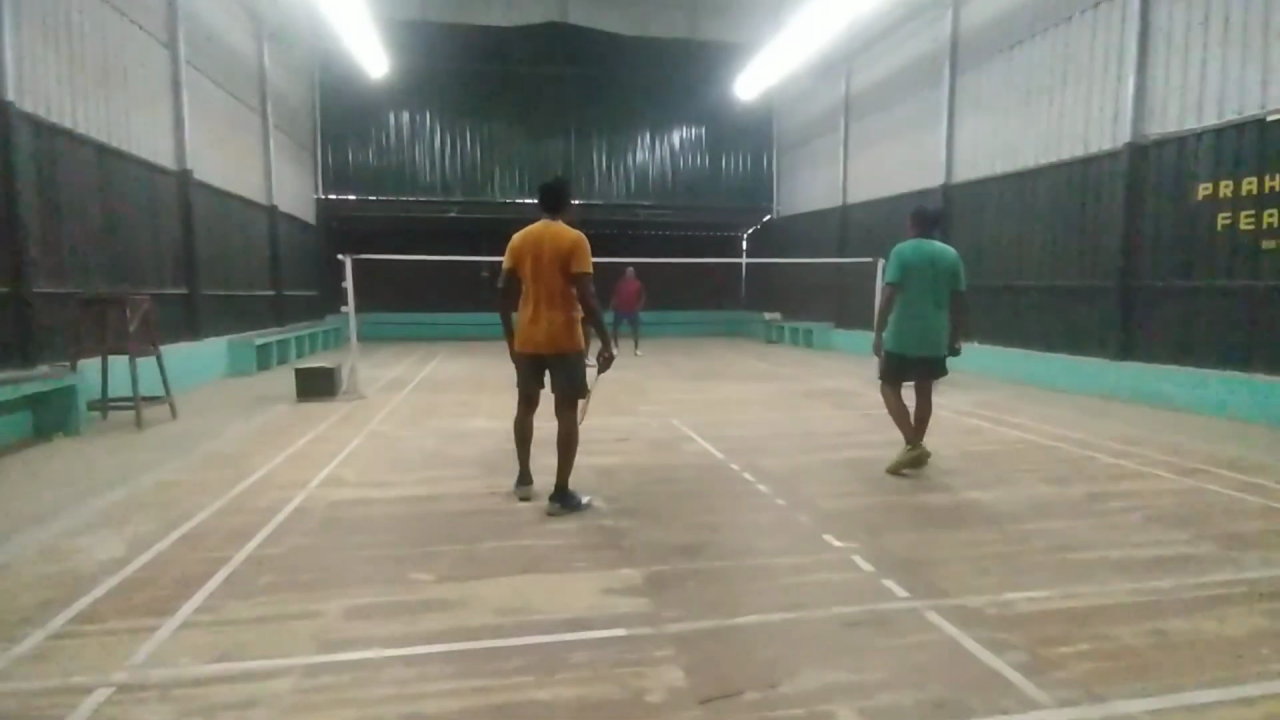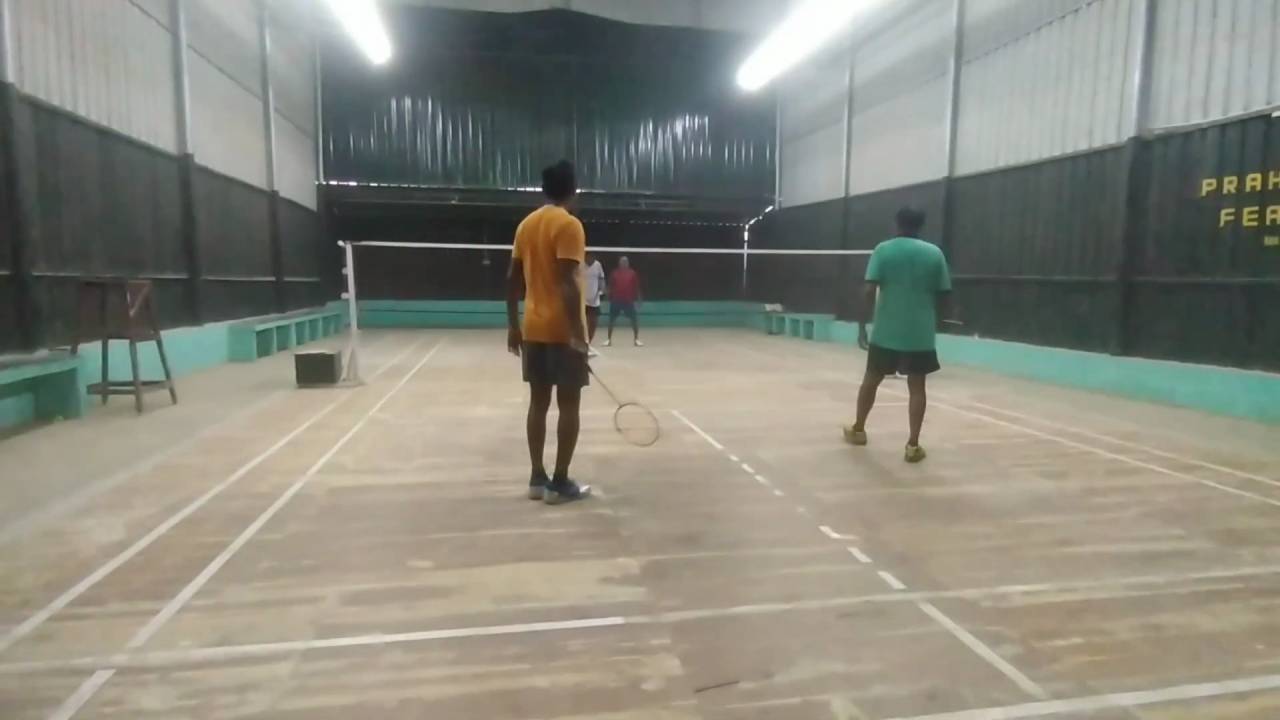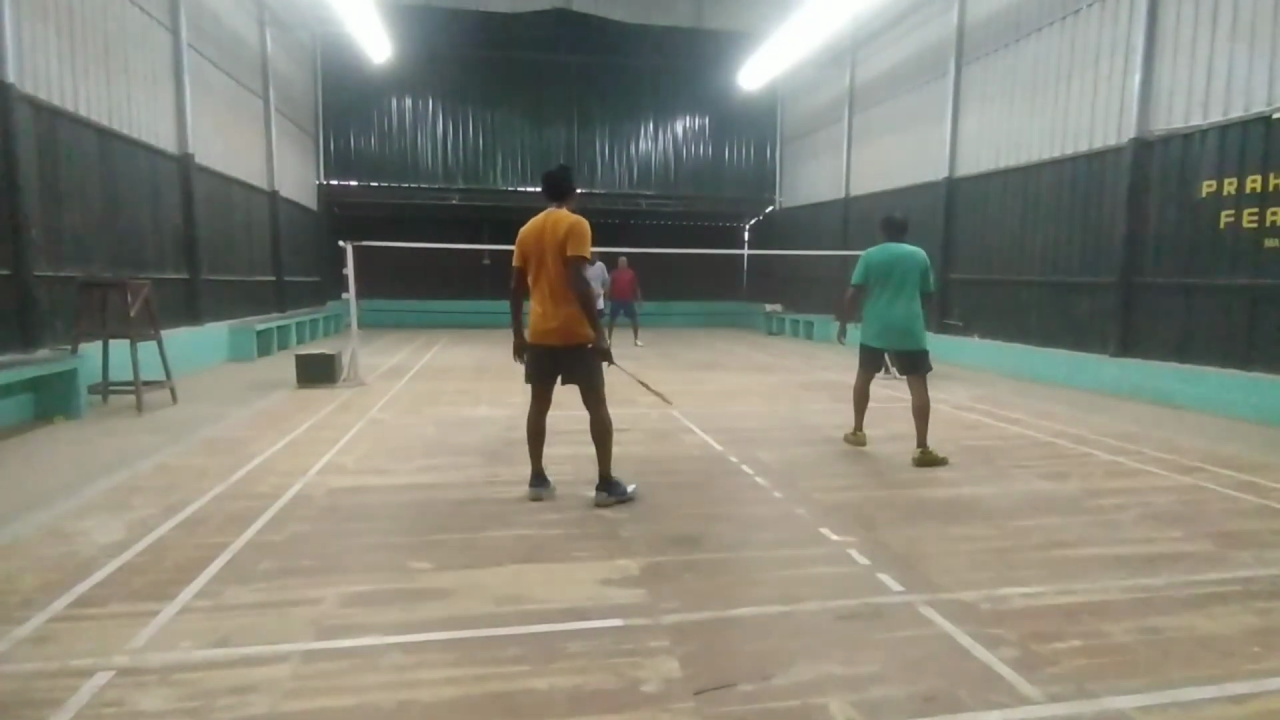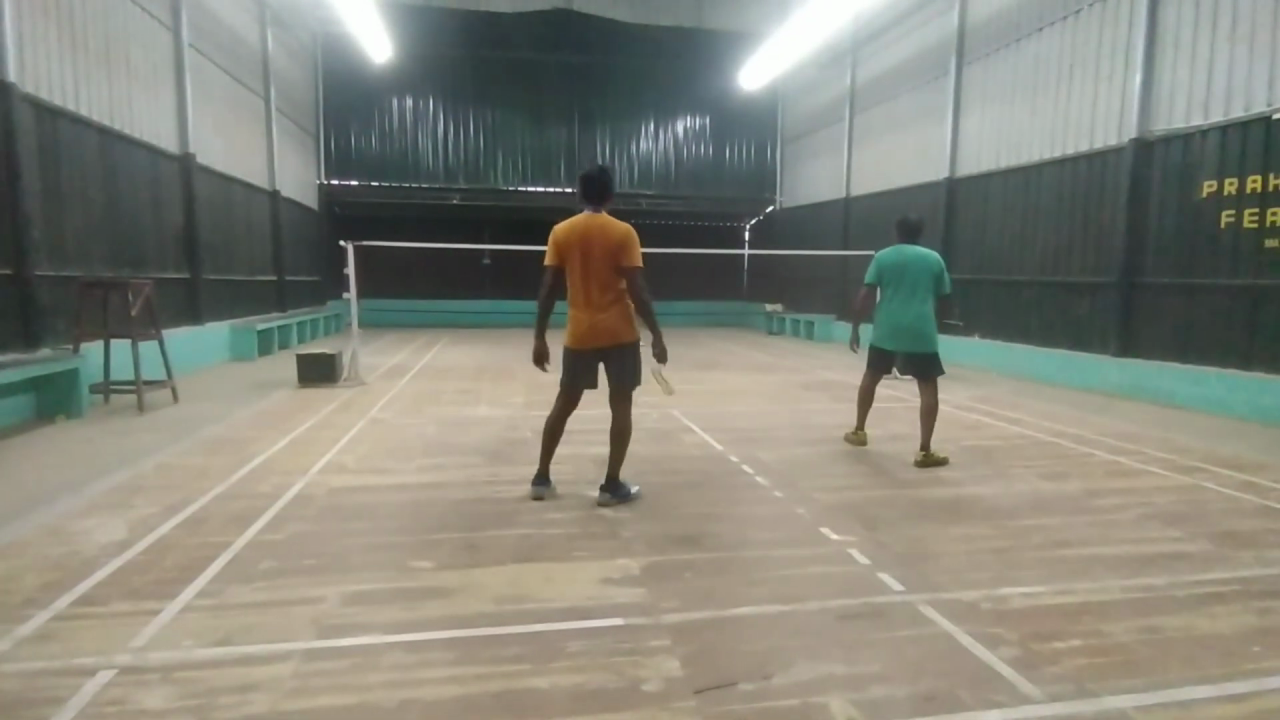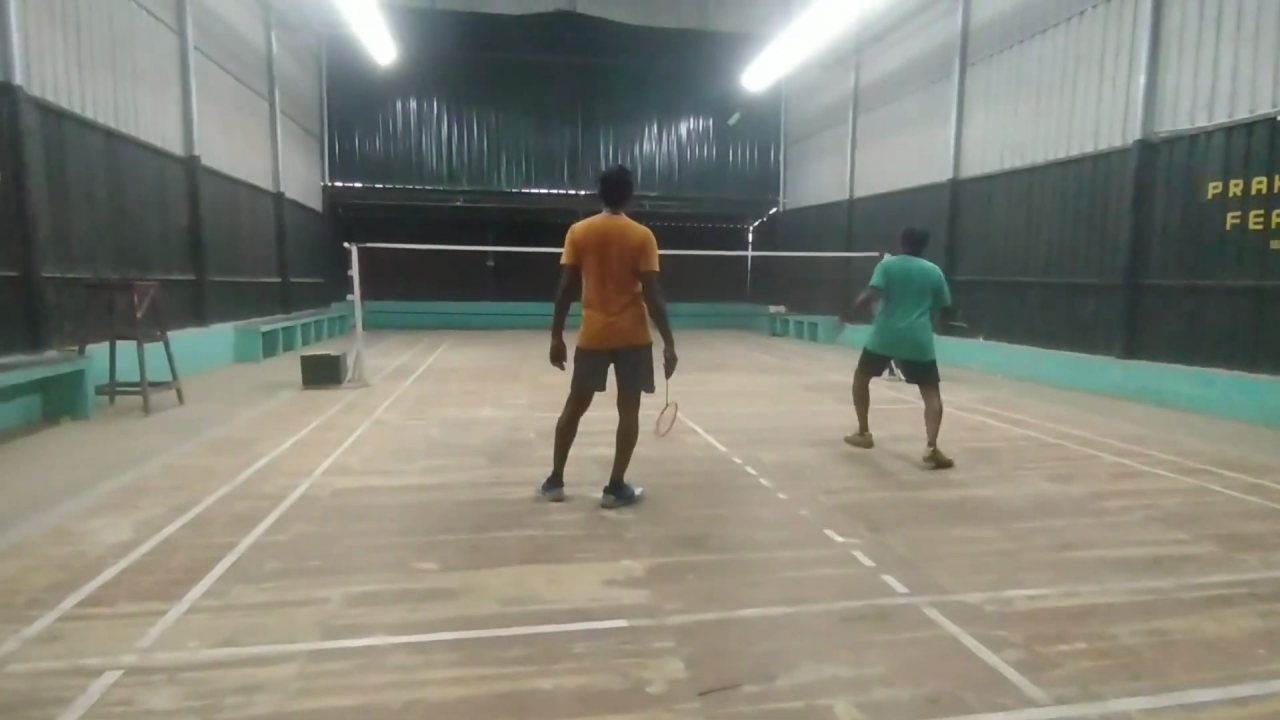
dt=0.5s
person 1, frame 1
left shoulder: (519, 240)
right shoulder: (575, 240)
left elbow: (504, 292)
right elbow: (586, 297)
left wrist: (510, 334)
right wrist: (605, 342)
left hip: (527, 340)
right hip: (565, 341)
left knee: (526, 407)
right knee: (567, 414)
left ankle: (524, 478)
right ankle: (561, 494)
person 1, frame 2
left shoulder: (526, 224)
right shoulder: (569, 224)
left elbow: (513, 279)
right elbow: (567, 283)
left wrist: (513, 324)
right wrist: (578, 336)
left hip: (532, 329)
right hip: (562, 331)
left knee: (538, 402)
right knee: (569, 405)
left ankle: (538, 478)
right ankle: (559, 482)
person 1, frame 3
left shoulder: (527, 230)
right shoulder: (575, 224)
left elbow: (516, 287)
right elbow: (579, 283)
left wrist: (518, 333)
right wrist: (599, 333)
left hip: (538, 332)
right hip: (574, 331)
left knee: (539, 404)
right knee: (596, 405)
left ankle: (537, 479)
right ankle: (607, 484)
person 1, frame 4
left shoulder: (560, 232)
right shoulder: (623, 232)
left elbow: (548, 290)
right elbow: (637, 290)
left wrist: (539, 338)
right wrist: (657, 336)
left hip: (579, 335)
right hip: (620, 334)
left knee: (563, 405)
right knee: (621, 407)
left ankle: (542, 478)
right ankle: (611, 485)
person 1, frame 5
left shoulder: (578, 232)
right shoulder: (642, 236)
left elbow: (565, 288)
right elbow: (653, 295)
left wrist: (557, 336)
right wrist: (669, 343)
left hip: (592, 335)
right hip: (632, 336)
left knee: (574, 406)
right knee: (628, 409)
left ankle: (555, 481)
right ankle: (616, 487)
person 2, frame 1
left shoulder: (902, 252)
right shoulder: (951, 255)
left elbow: (889, 295)
right elbow: (958, 301)
left wrist: (878, 333)
right wrist: (955, 337)
left hip: (902, 337)
right hip: (934, 338)
left knee: (890, 389)
right knee: (924, 392)
left ankle: (914, 446)
right ankle: (915, 446)
person 2, frame 2
left shoulder: (883, 250)
right shoulder: (934, 253)
left elbow: (870, 292)
right elbow: (944, 297)
left wrist: (862, 326)
right wrist: (934, 323)
left hip: (886, 330)
right hip: (921, 332)
left knee: (871, 380)
right knee: (917, 386)
left ankle: (857, 430)
right ankle: (913, 445)
person 2, frame 3
left shoulder: (870, 256)
right shoulder: (919, 256)
left elbow: (853, 294)
right elbow: (926, 296)
left wrist: (843, 323)
left hip: (875, 329)
right hip: (910, 330)
left knee: (864, 377)
right knee: (918, 386)
left ankle: (858, 431)
right ankle: (922, 449)
person 2, frame 4
left shoulder: (883, 257)
right shoulder: (934, 259)
left elbow: (865, 296)
right elbow: (944, 302)
left wrist: (855, 328)
right wrist: (933, 319)
left hip: (886, 332)
right hip: (922, 334)
left knee: (870, 379)
right knee: (928, 389)
left ankle: (859, 432)
right ankle: (925, 451)
person 2, frame 5
left shoulder: (888, 265)
right shoulder: (934, 272)
left elbow: (868, 296)
right elbow: (943, 309)
left hip: (885, 337)
right hip: (919, 341)
left knee: (861, 378)
right knee: (932, 395)
left ankle: (863, 433)
right ankle: (932, 447)
